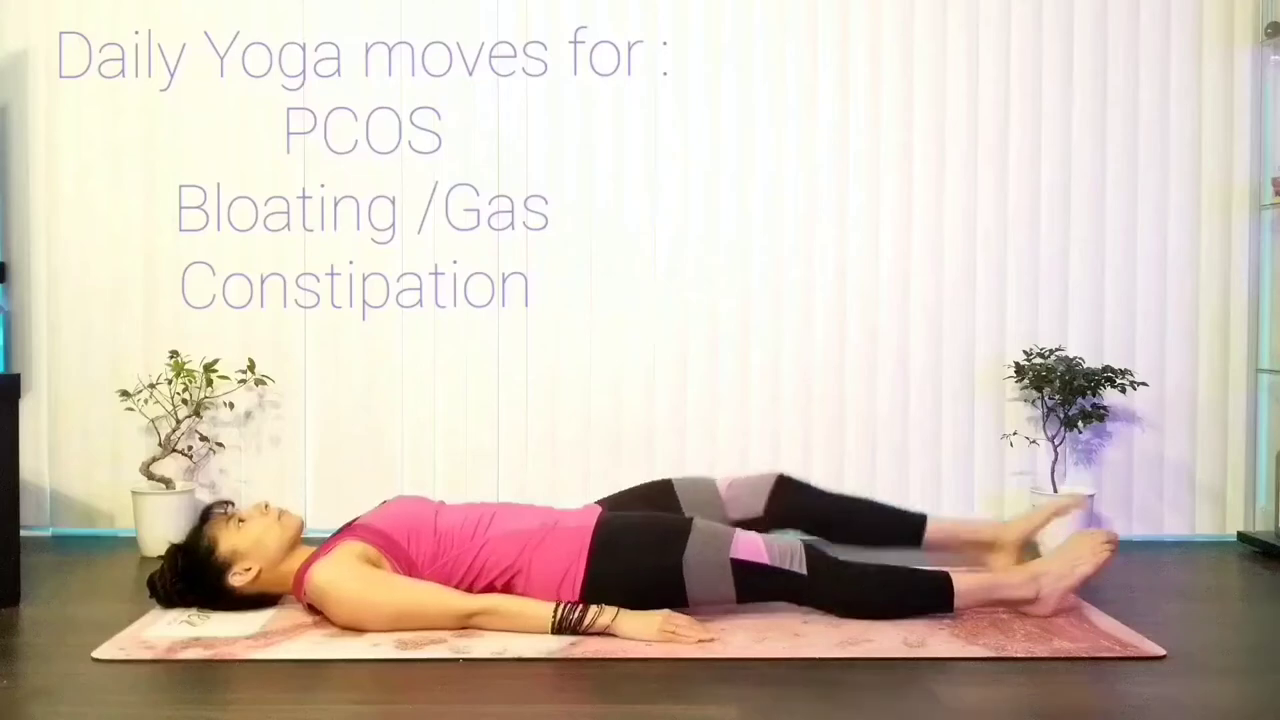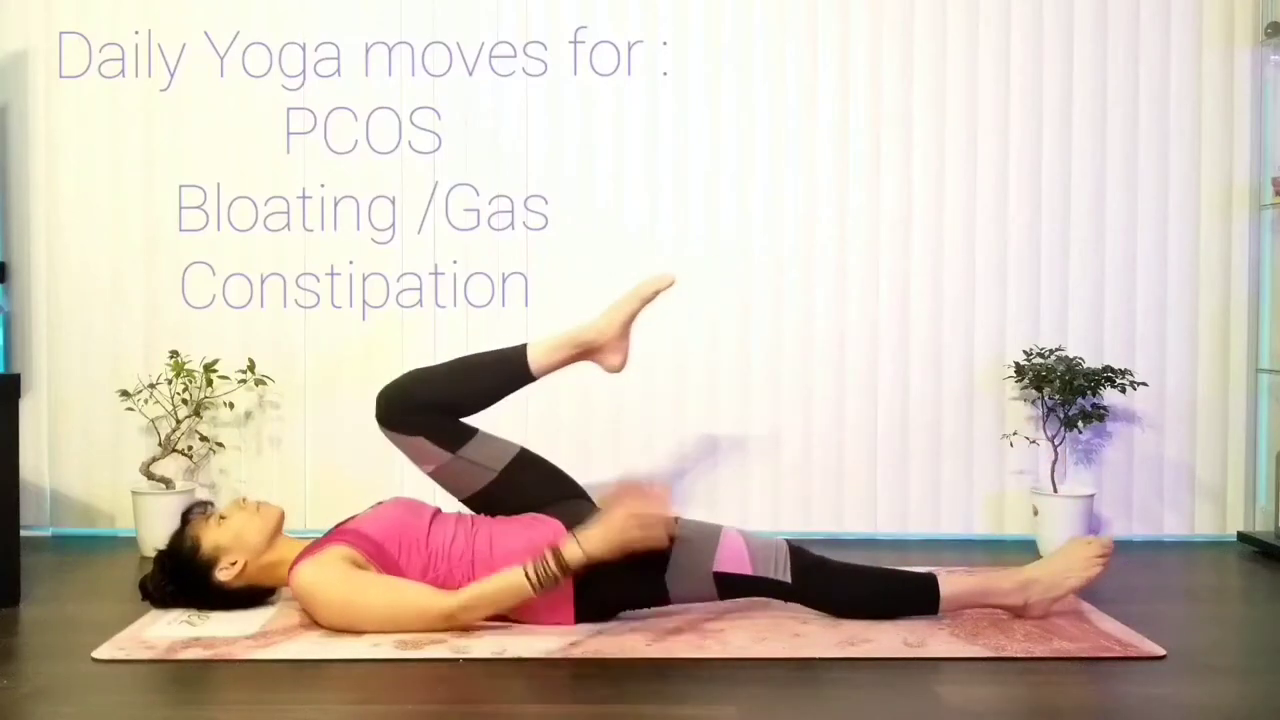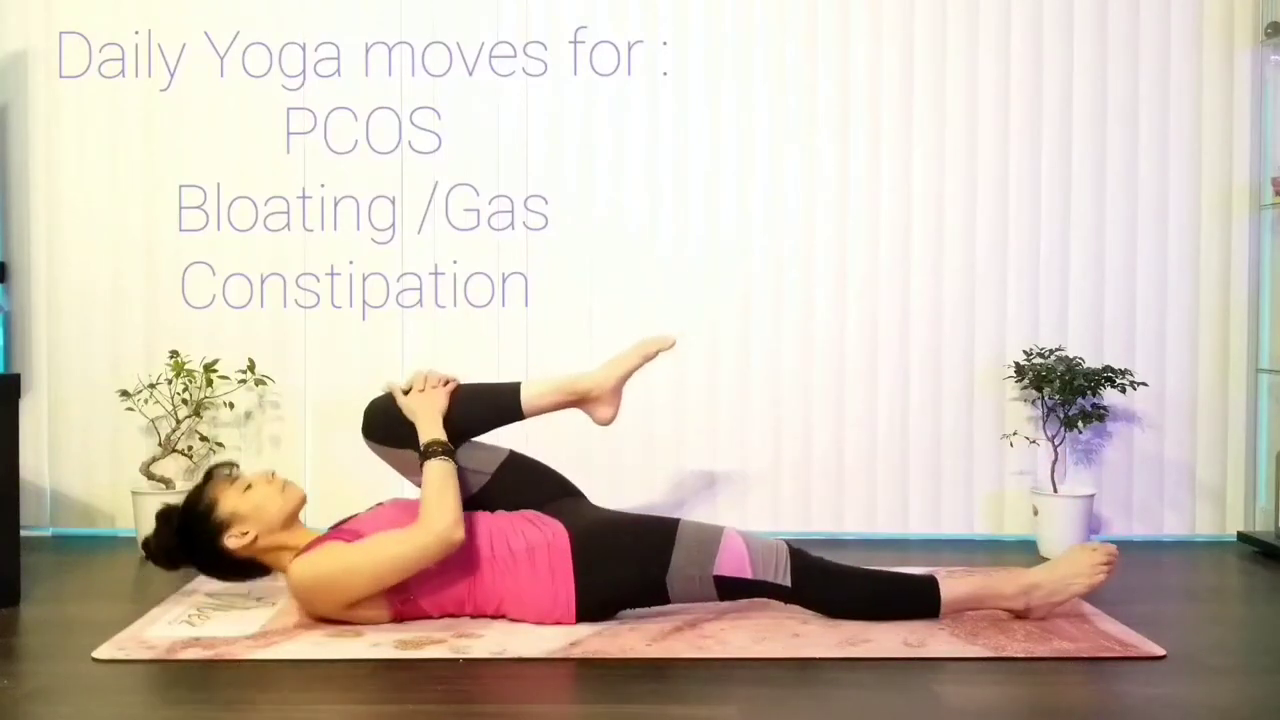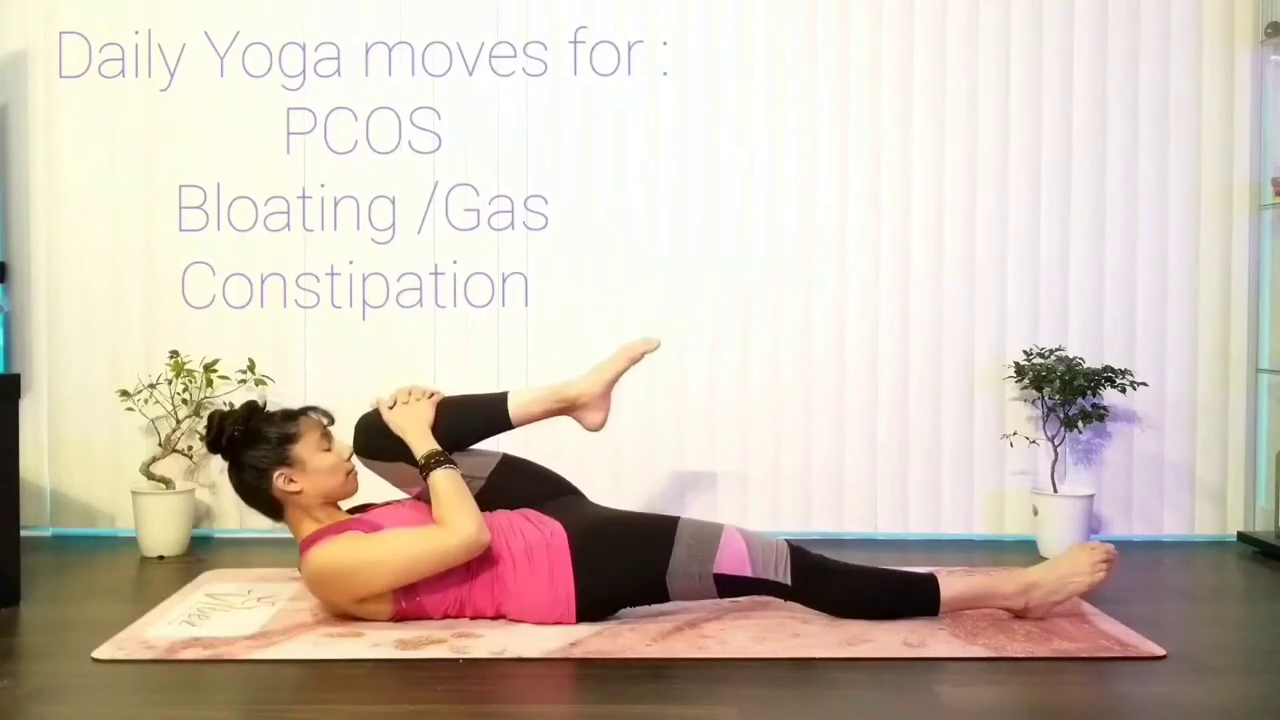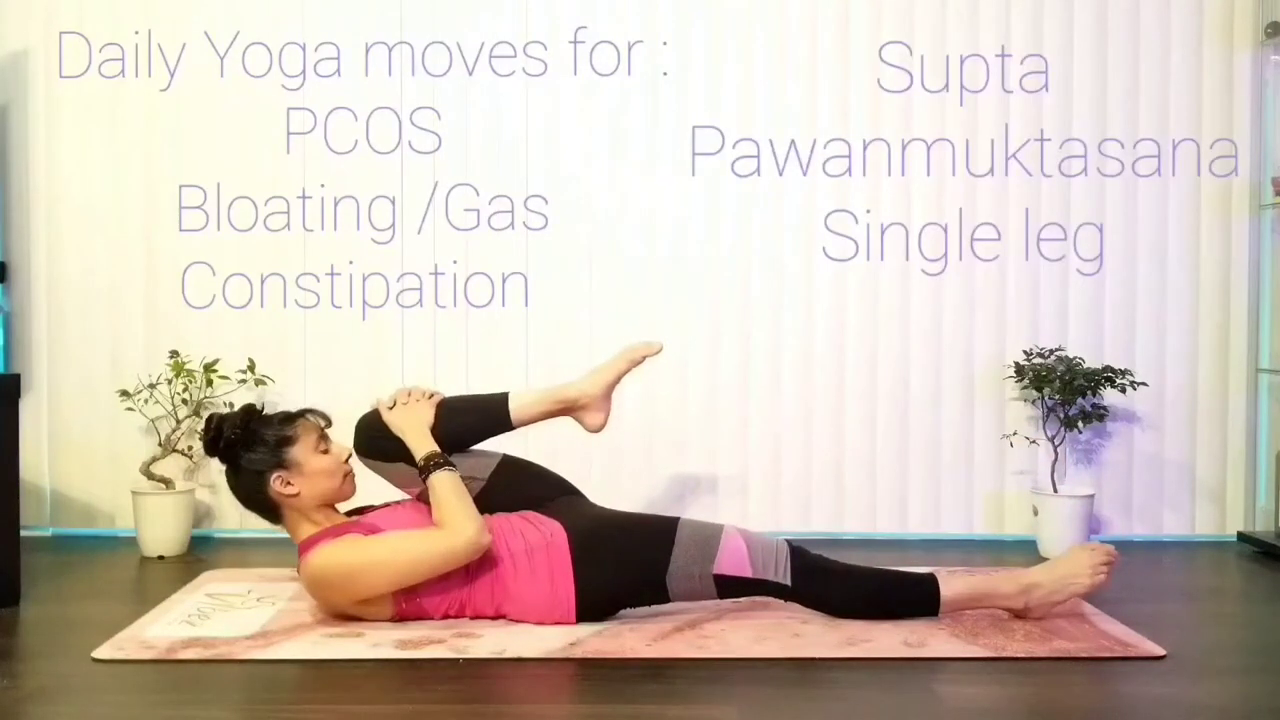
dt=1s
person 1, frame 1
left shoulder: (334, 552)
right shoulder: (330, 586)
right elbow: (461, 610)
right wrist: (617, 621)
left hip: (578, 534)
right hip: (582, 565)
left knee: (765, 500)
right knee: (805, 572)
left ankle: (975, 537)
right ankle: (1017, 586)
person 1, frame 2
left shoulder: (325, 556)
right shoulder: (320, 589)
right elbow: (467, 605)
right wrist: (588, 548)
left hip: (552, 532)
right hip: (565, 571)
left knee: (405, 404)
right knee: (790, 572)
left ankle: (581, 342)
right ankle: (1011, 586)
person 1, frame 3
left shoulder: (329, 551)
right shoulder: (318, 582)
left elbow: (433, 522)
right elbow: (445, 534)
left wrist: (419, 419)
right wrist: (432, 431)
left hip: (554, 530)
right hip: (570, 571)
left knee: (386, 416)
right knee: (785, 574)
left ankle: (580, 388)
right ankle: (1010, 590)
person 1, frame 4
left shoulder: (343, 530)
right shoulder: (332, 565)
left elbow: (409, 486)
right elbow: (468, 537)
left wrist: (405, 432)
right wrist: (425, 442)
left hip: (556, 528)
right hip: (570, 568)
right knee: (782, 569)
right ankle: (1010, 588)
person 1, frame 5
left shoulder: (340, 532)
right shoulder: (330, 569)
right elbow: (467, 541)
left wrist: (409, 439)
right wrist: (423, 447)
left hip: (555, 532)
right hip: (572, 570)
right knee: (786, 570)
right ankle: (1011, 589)
